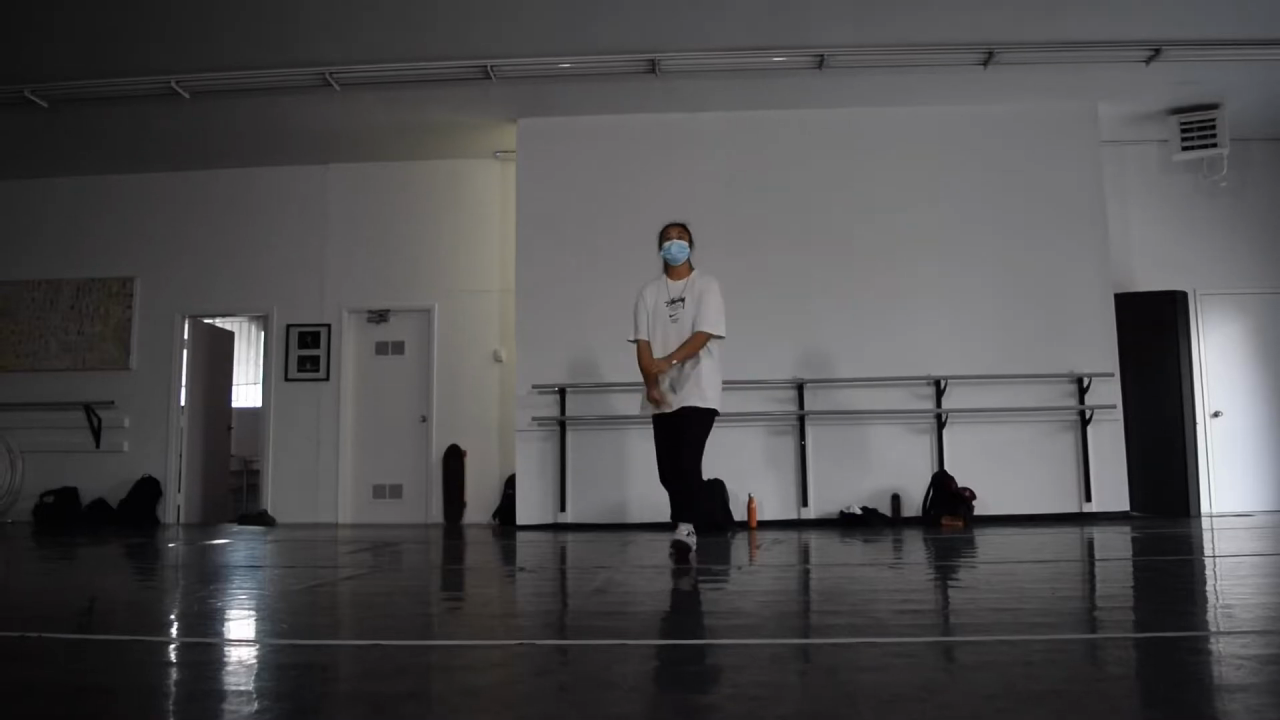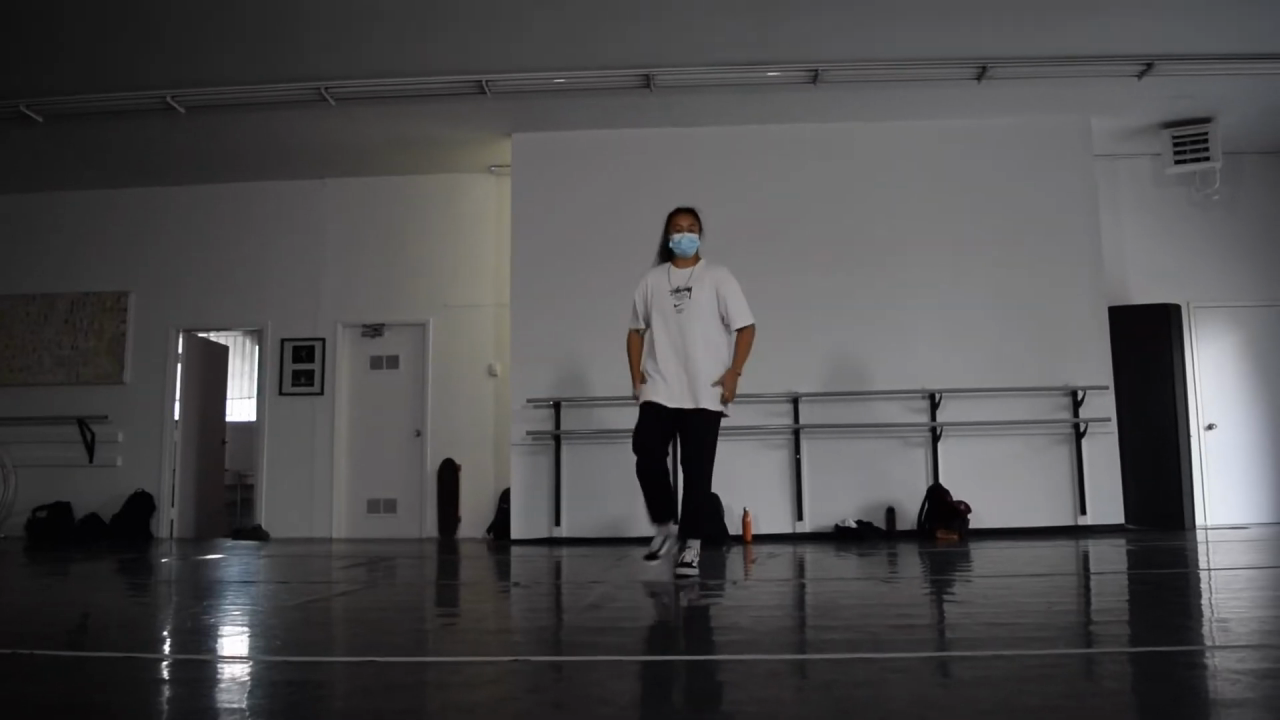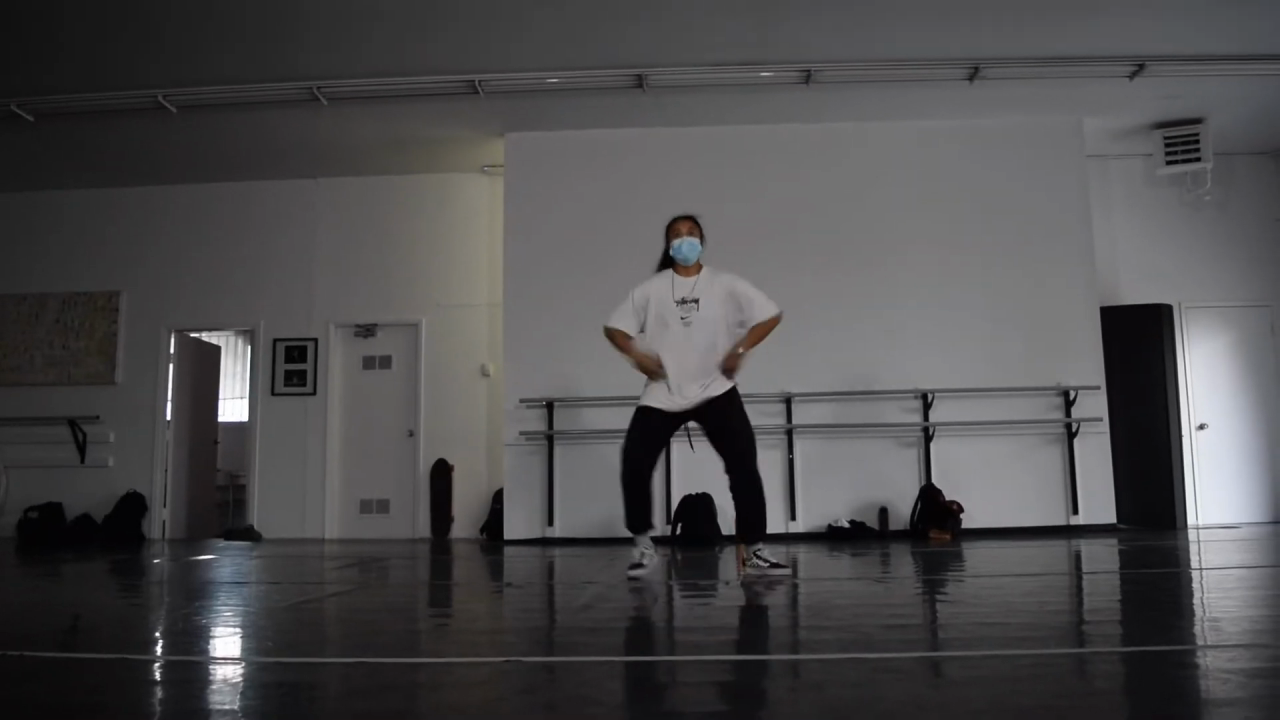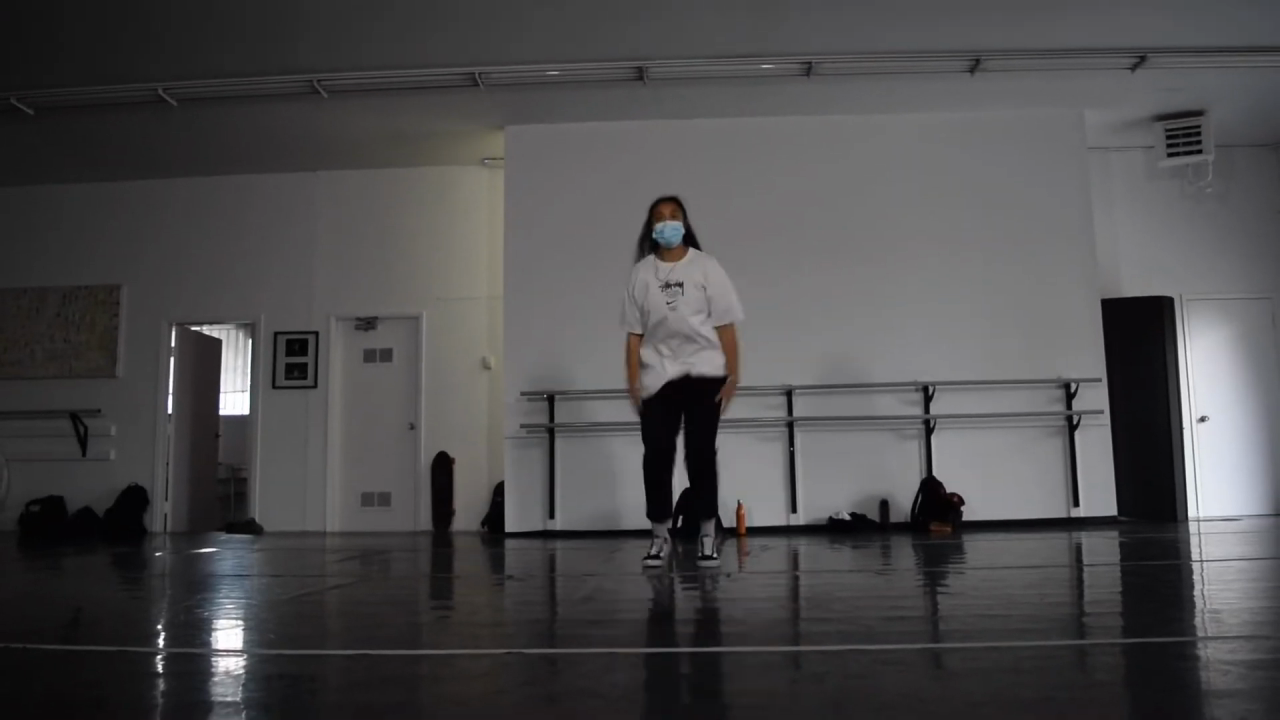
dt=0.7s
person 1, frame 1
left shoulder: (706, 286)
right shoulder: (649, 292)
left elbow: (703, 335)
right elbow: (643, 345)
left wrist: (668, 362)
right wrist: (651, 385)
left hip: (699, 392)
right hip: (663, 396)
left knee: (687, 461)
right knee: (669, 466)
left ankle: (683, 528)
right ankle: (684, 528)
person 1, frame 2
left shoulder: (718, 277)
right shoulder: (652, 280)
left elbow: (745, 327)
right elbow: (637, 330)
left wrist: (734, 372)
right wrist: (636, 373)
left hip: (705, 394)
right hip: (659, 392)
left knee: (697, 469)
right knee: (648, 457)
left ankle: (691, 545)
right ankle: (665, 527)
person 1, frame 3
left shoulder: (726, 284)
right shoulder: (652, 289)
left elbow: (769, 315)
right elbow: (616, 327)
left wrist: (740, 348)
right wrist: (636, 355)
left hip: (716, 390)
right hip: (664, 393)
left knee: (743, 465)
right knee: (634, 461)
left ankle: (754, 551)
right ankle: (645, 547)
person 1, frame 4
left shoulder: (706, 267)
right shoulder: (641, 273)
left elbow: (725, 324)
right elbow: (634, 334)
left wrist: (733, 375)
right wrist: (633, 383)
left hip: (705, 370)
right hip: (659, 376)
left knee: (701, 451)
right knee: (657, 456)
left ankle: (707, 534)
right ankle: (661, 535)
